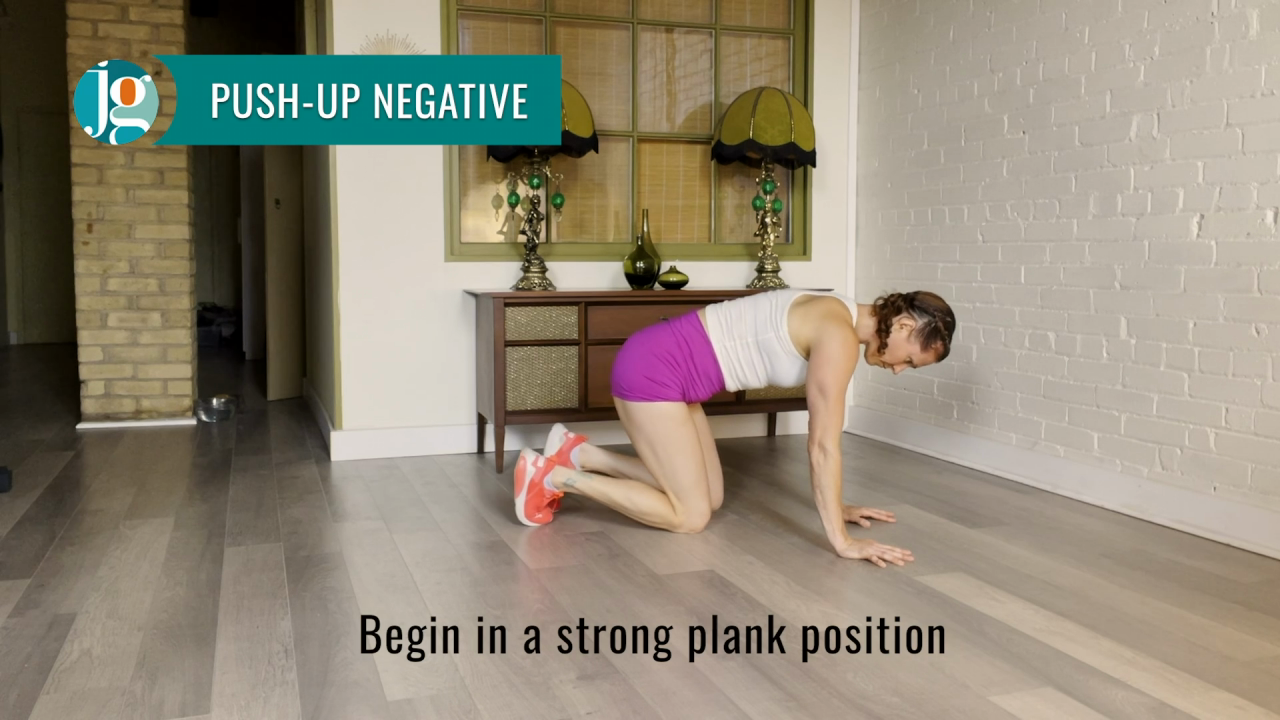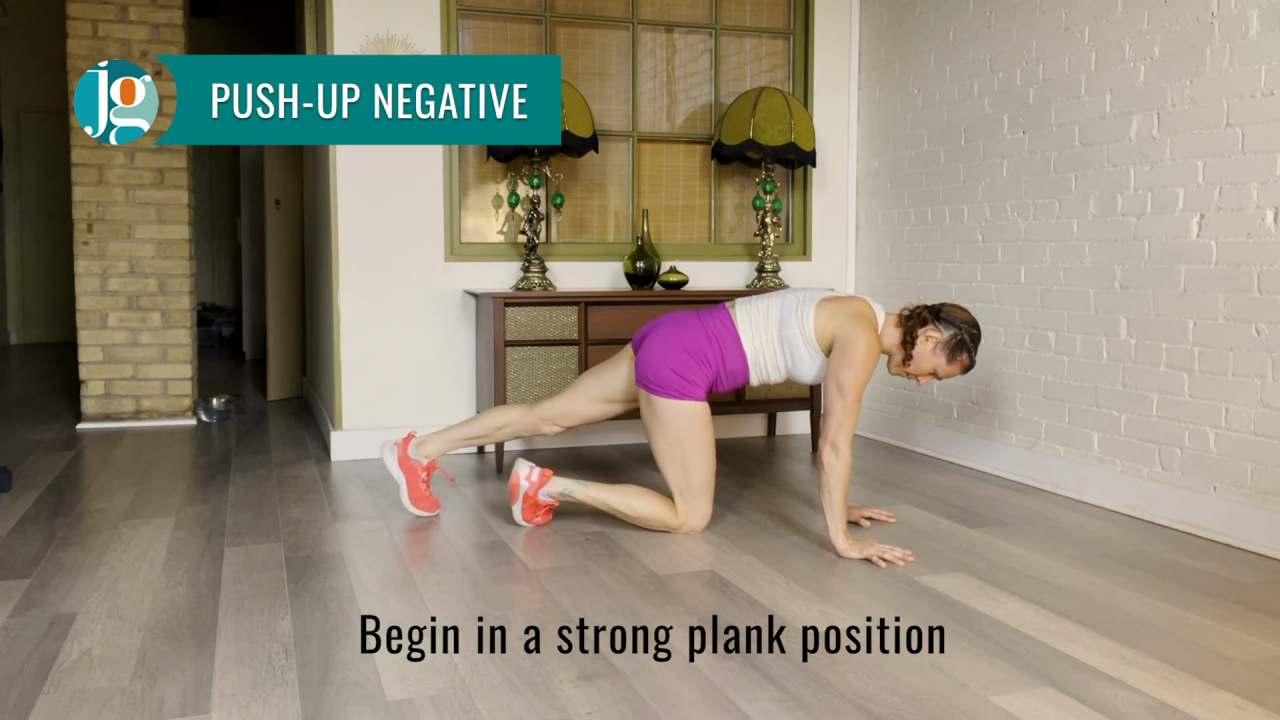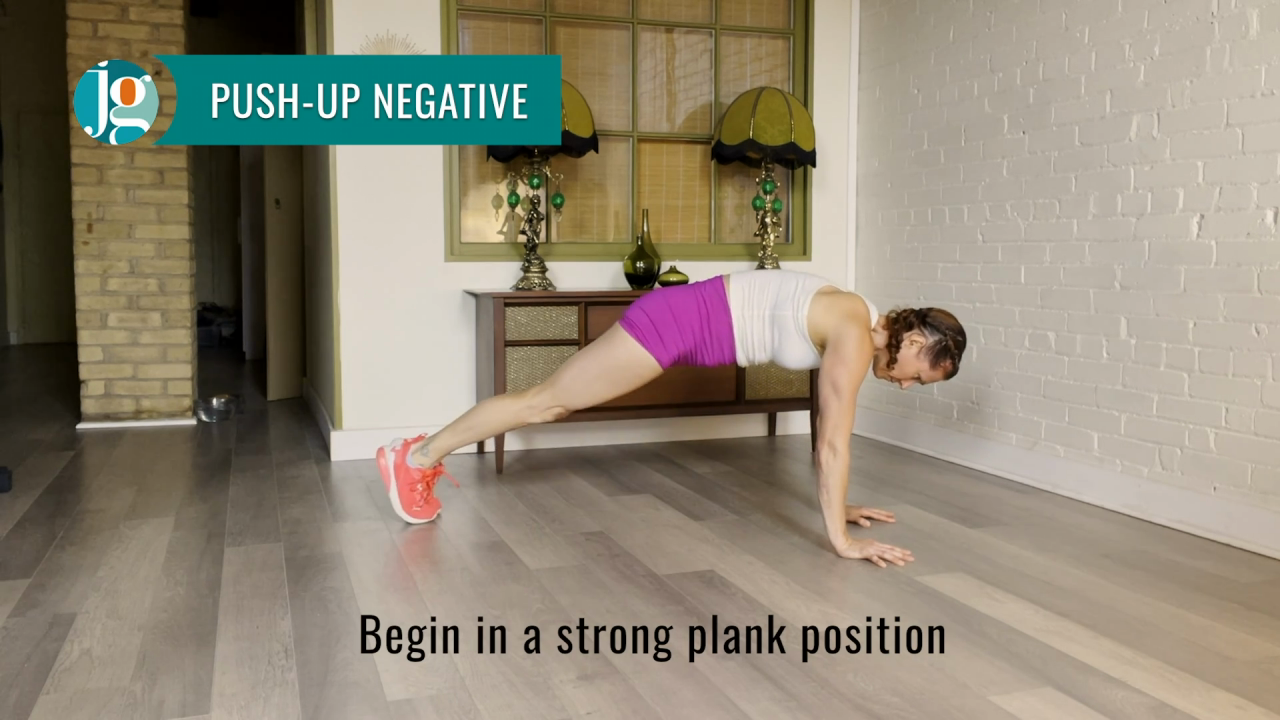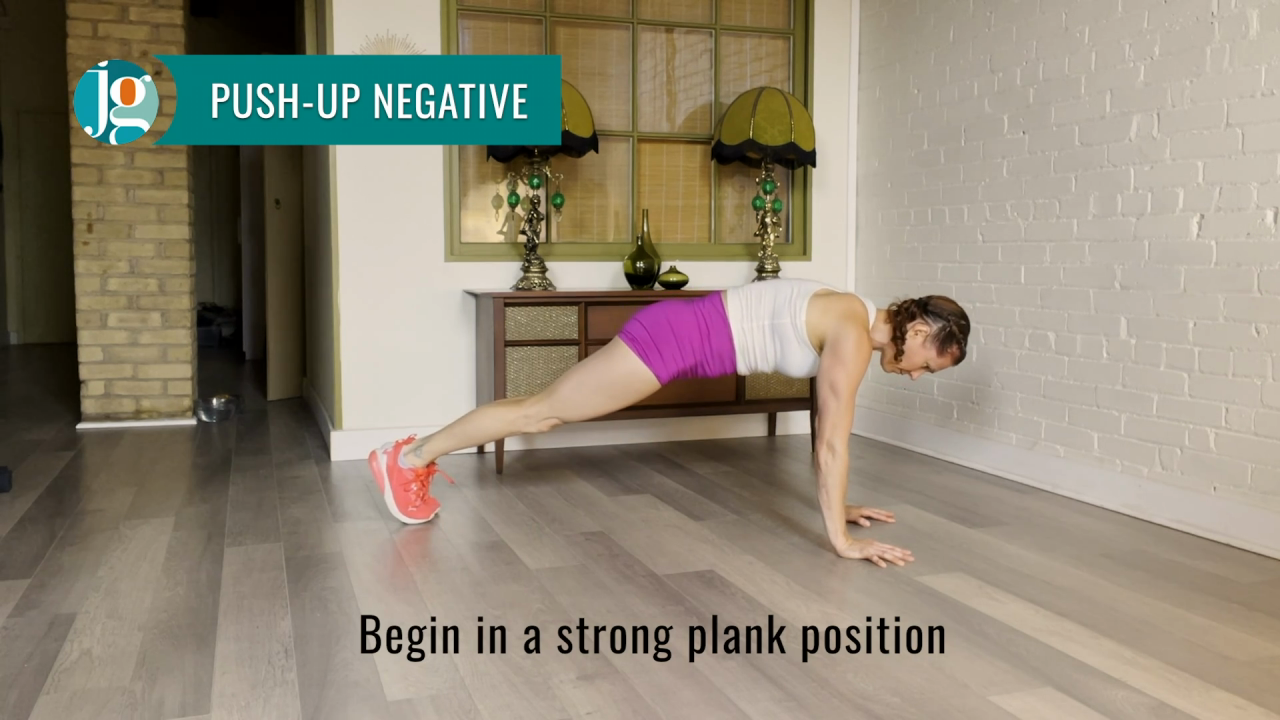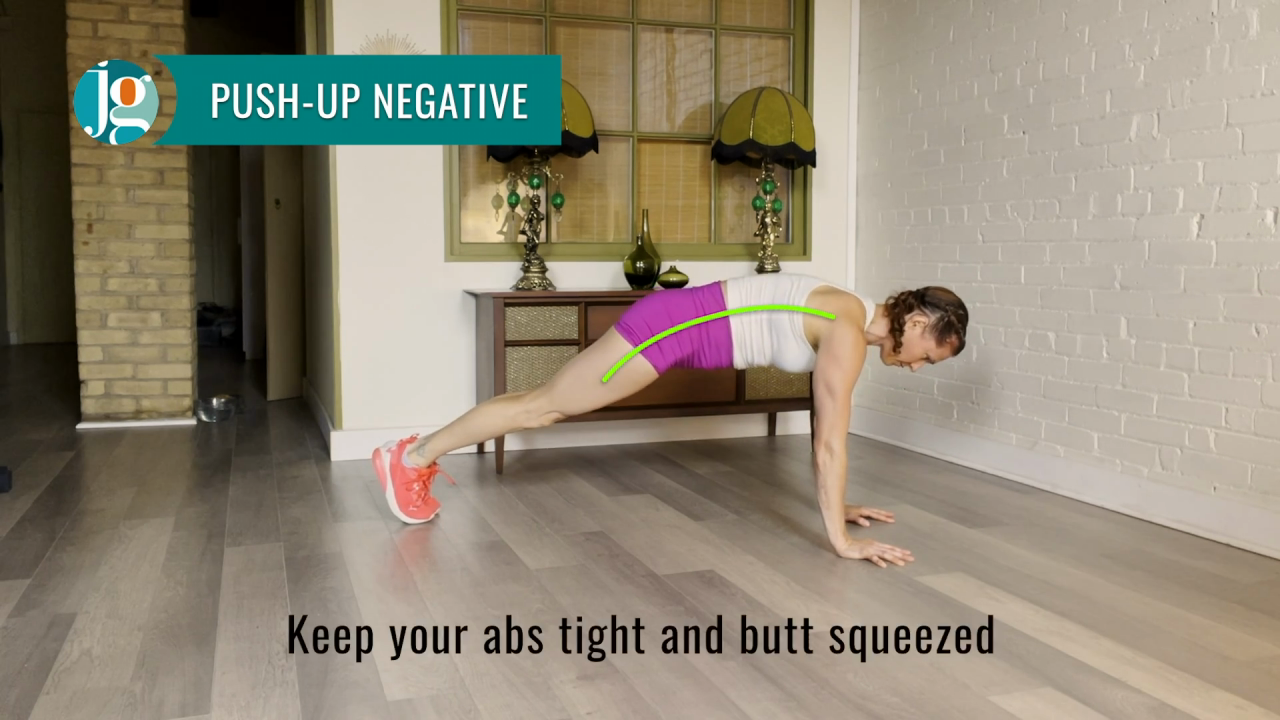
dt=1s
person 1, frame 1
left shoulder: (840, 324)
right shoulder: (840, 336)
left elbow: (823, 432)
right elbow: (823, 445)
left wrist: (837, 507)
right wrist: (841, 540)
left hip: (659, 362)
right hip: (651, 369)
left knee: (709, 496)
right knee: (691, 515)
left ankle: (577, 453)
right ankle: (553, 477)
person 1, frame 2
left shoulder: (858, 324)
right shoulder: (864, 336)
left elbow: (832, 435)
right elbow: (835, 444)
left wrist: (839, 504)
right wrist: (841, 538)
left hip: (670, 340)
right hip: (682, 360)
left knee: (549, 416)
right knee: (692, 516)
left ankle: (415, 451)
right ankle: (549, 487)
person 1, frame 3
left shoulder: (856, 325)
right shoulder: (855, 335)
left elbow: (827, 429)
right elbow: (833, 442)
left wrist: (839, 505)
right wrist: (841, 539)
left hip: (680, 320)
right hip: (674, 321)
left knee: (554, 404)
right knee: (545, 401)
left ankle: (426, 451)
right ankle: (414, 457)
person 1, frame 4
left shoulder: (850, 325)
right shoulder: (854, 333)
left elbow: (826, 430)
right elbow: (832, 441)
left wrist: (838, 506)
right wrist: (840, 538)
left hip: (685, 336)
right hip: (676, 336)
left knee: (548, 409)
right knee: (543, 410)
left ankle: (420, 453)
right ankle: (408, 457)
person 1, frame 5
left shoulder: (852, 320)
right shoulder: (849, 331)
left elbow: (826, 429)
right elbow: (830, 439)
left wrist: (837, 505)
right wrist: (839, 538)
left hip: (679, 323)
right hip: (671, 326)
left knee: (549, 404)
right knee: (544, 406)
left ankle: (423, 451)
right ankle: (411, 457)
